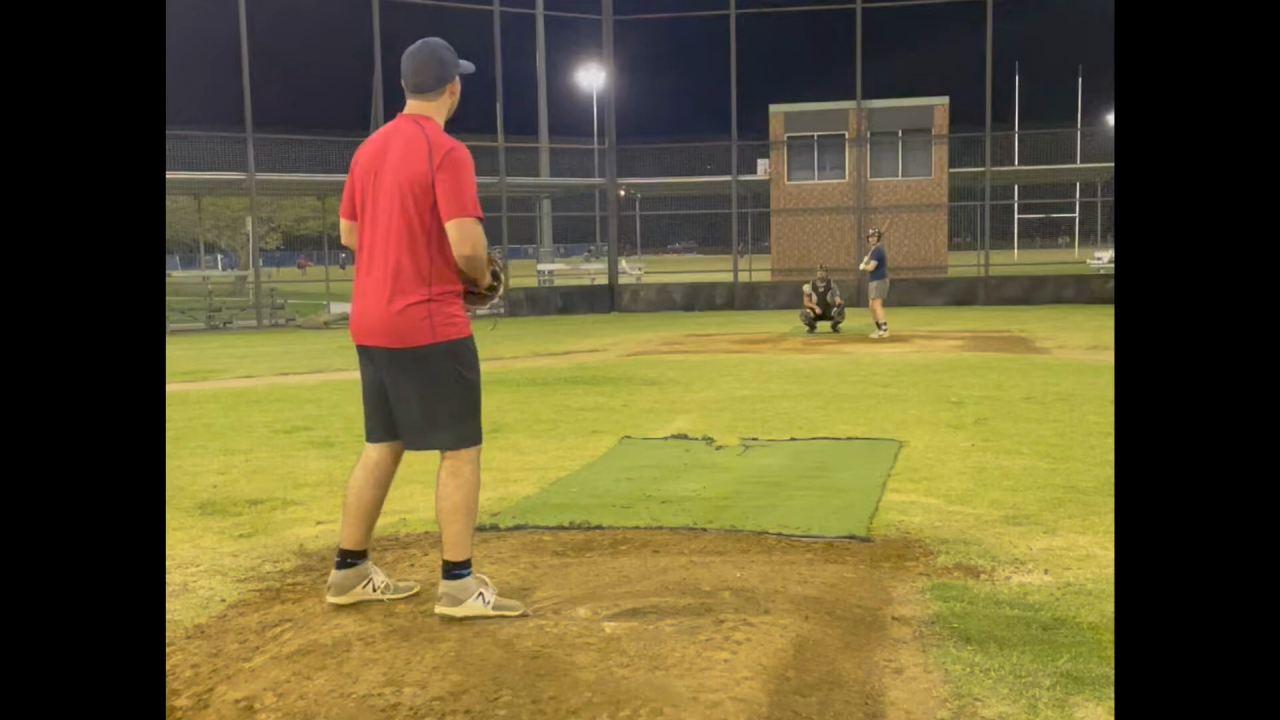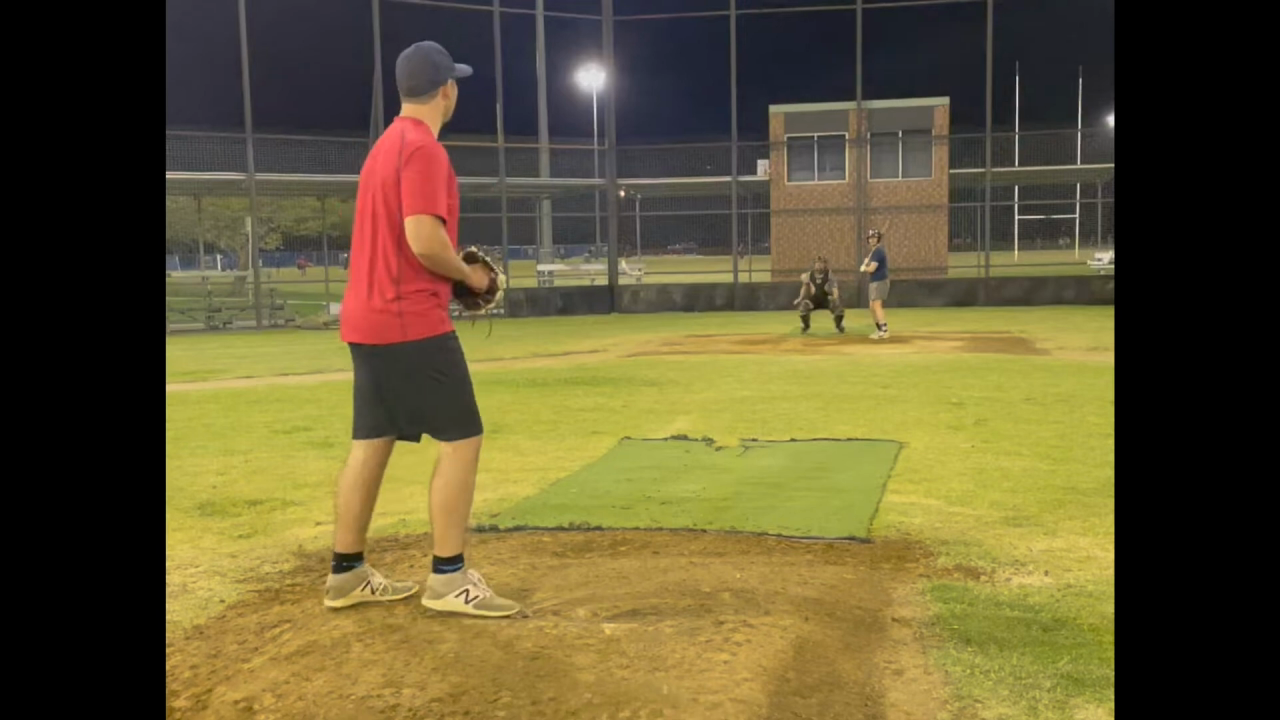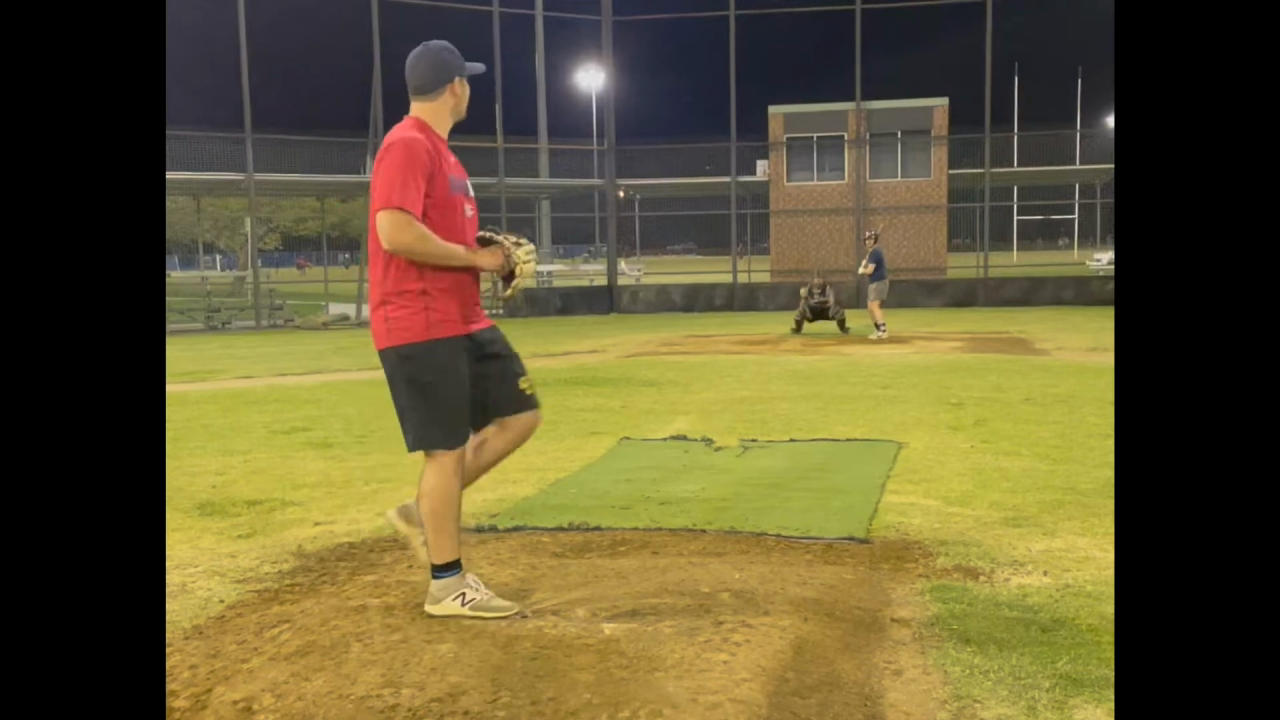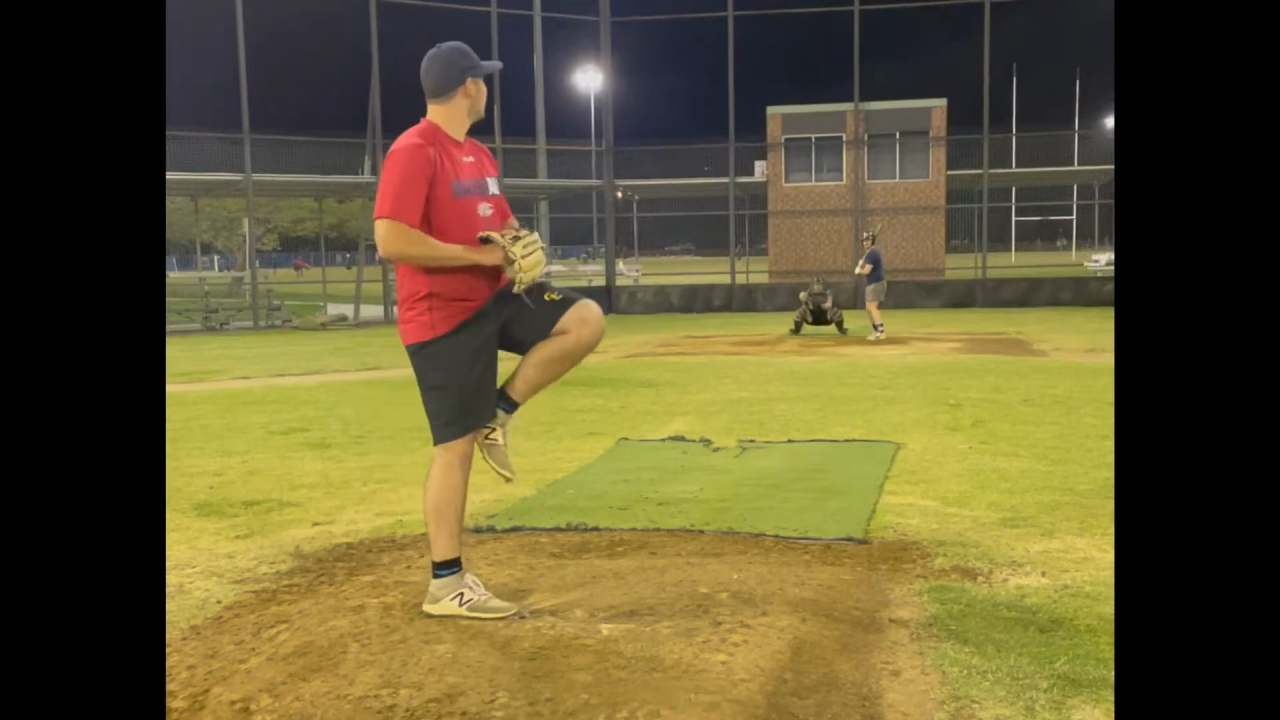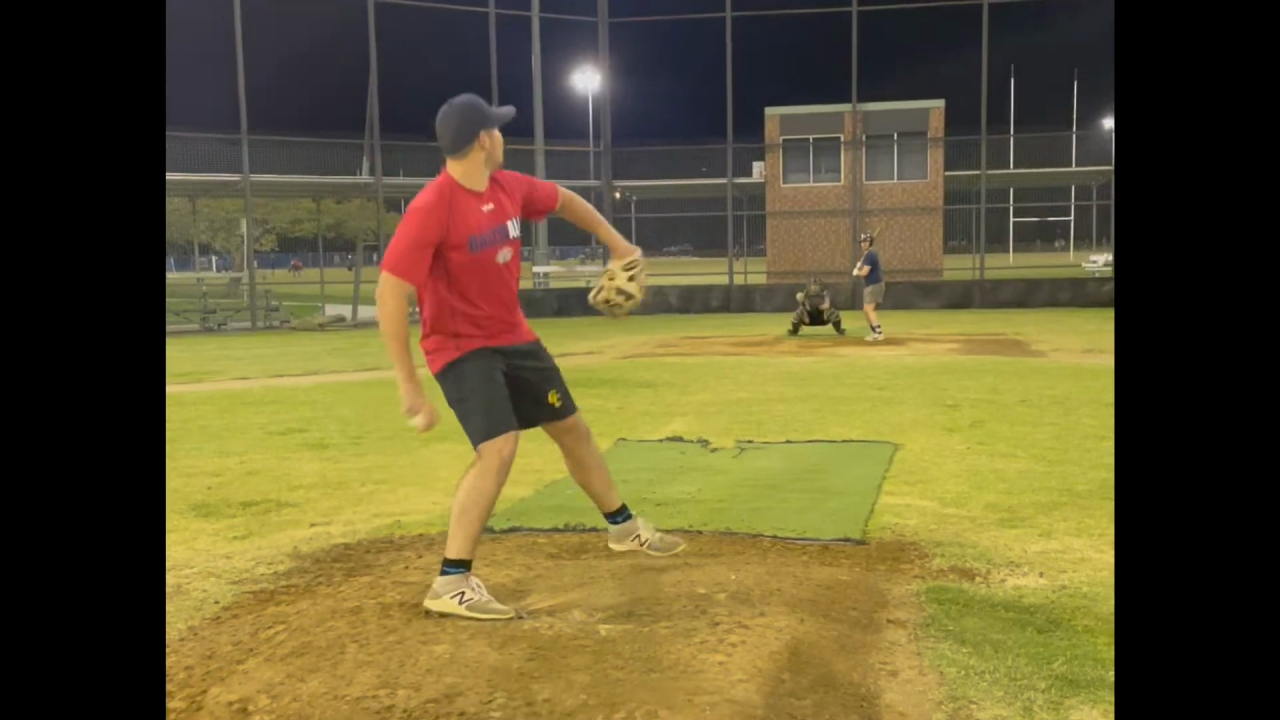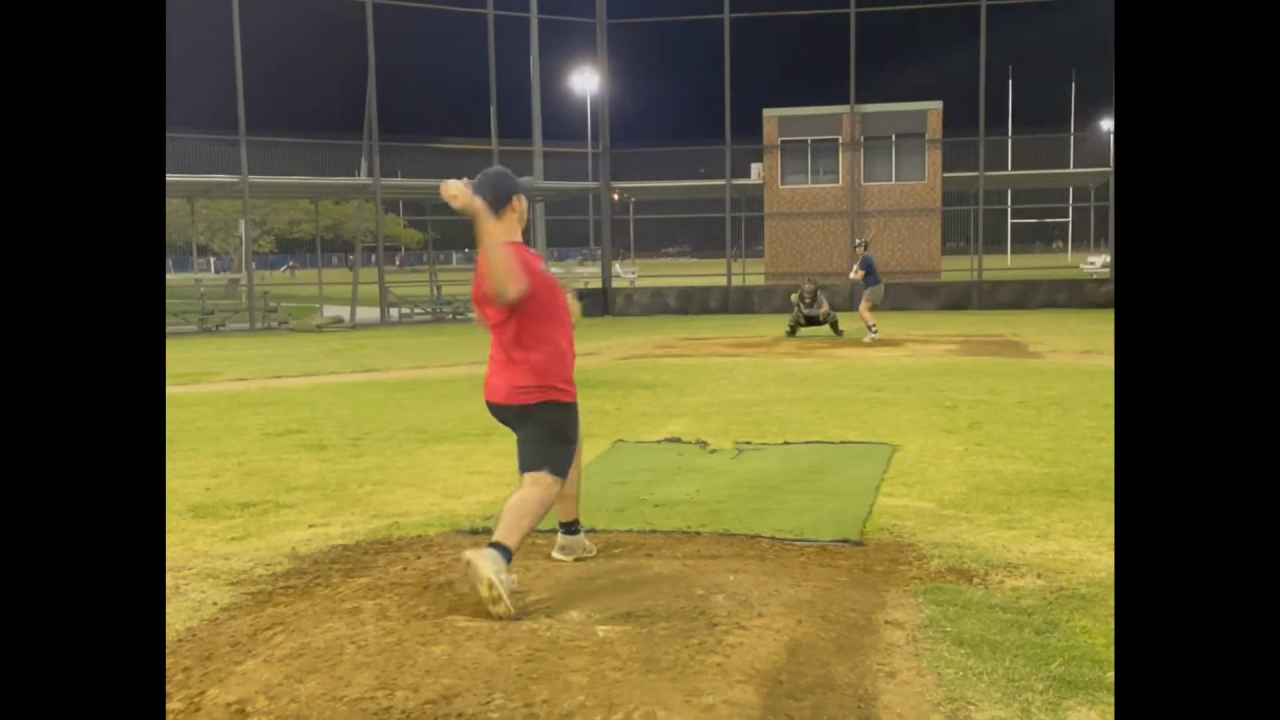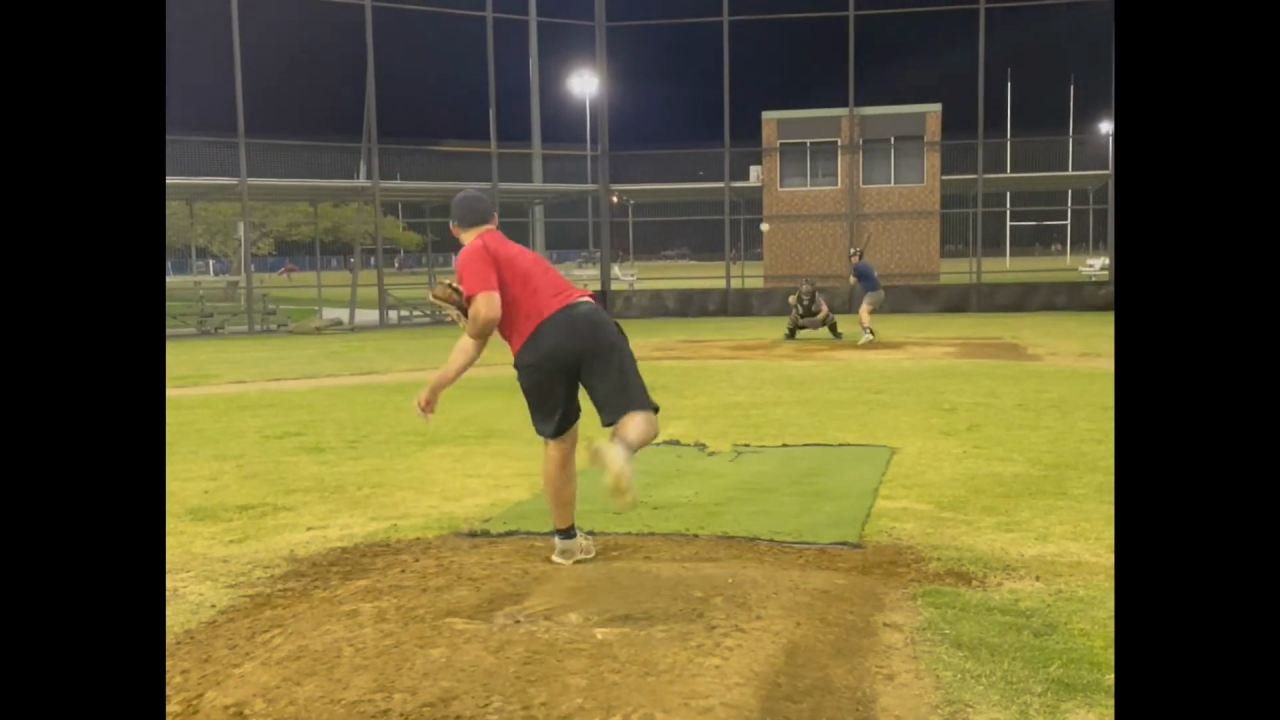
dt=0.3s
person 1, frame 1
left shoulder: (369, 149)
right shoulder: (448, 152)
left elbow: (350, 234)
right elbow: (468, 247)
right wrist: (480, 276)
left hip: (371, 323)
right hip: (430, 324)
left knee: (382, 445)
right knee: (460, 450)
left ankle: (349, 571)
right ankle: (459, 584)
person 1, frame 2
left shoulder: (388, 145)
right shoulder: (424, 148)
right elbow: (423, 240)
left wrist: (457, 268)
right wrist: (469, 274)
left hip: (373, 320)
right hip: (412, 322)
left knee: (372, 445)
right knee: (462, 439)
left ankle: (346, 573)
right ankle: (449, 578)
person 1, frame 3
left shoulder: (440, 150)
right shoulder: (406, 146)
right elbow: (394, 235)
left wrist: (487, 253)
right wrist: (473, 259)
left hip: (463, 321)
right hip: (419, 325)
left knee: (521, 418)
right knee: (446, 450)
left ankle: (422, 511)
right ankle: (446, 584)
person 1, frame 4
left shoulder: (479, 154)
right shoulder: (413, 152)
left elbow: (501, 222)
right elbow: (390, 240)
right wrist: (481, 255)
left hip: (495, 296)
right hip: (441, 317)
left knee: (586, 322)
right knee: (457, 444)
left ankle: (497, 416)
right ankle: (446, 584)
person 1, frame 5
left shoulder: (511, 188)
right shoulder: (429, 209)
left elbow: (566, 200)
right elbow: (390, 295)
left wrist: (617, 245)
right wrist: (408, 385)
left hip: (514, 338)
right hip: (461, 348)
left knee: (571, 429)
right knee: (498, 447)
left ankle: (624, 527)
right ankle: (451, 583)
person 1, frame 6
left shoulder: (519, 256)
right shoulder: (506, 259)
right elbow: (508, 290)
right wrist: (480, 213)
left hip: (528, 391)
right hip: (538, 395)
left knee: (565, 446)
right knee: (542, 482)
left ankle: (571, 536)
right ankle: (493, 557)
person 1, frame 7
left shoulder: (470, 255)
right shoulder: (510, 249)
left elbow: (486, 315)
left wrist: (469, 324)
right wrist: (436, 385)
left hip: (539, 345)
right hip: (586, 323)
left knee: (559, 440)
right knee: (640, 422)
left ankle: (566, 539)
right ankle: (618, 448)
